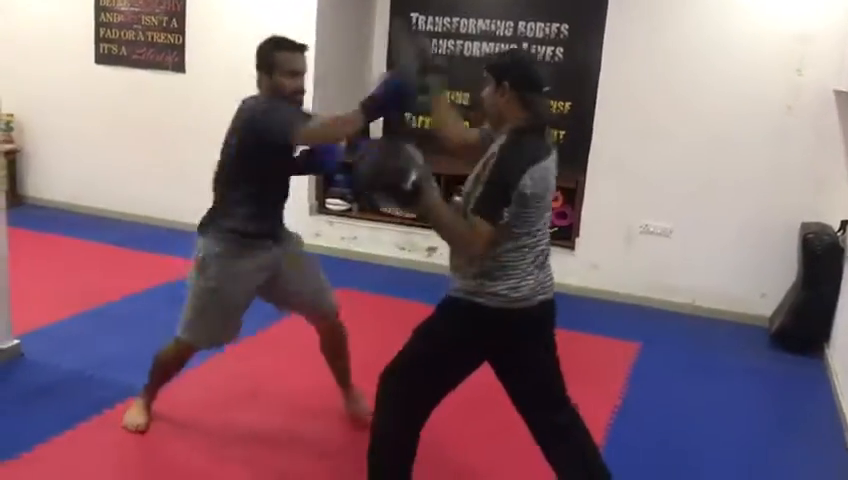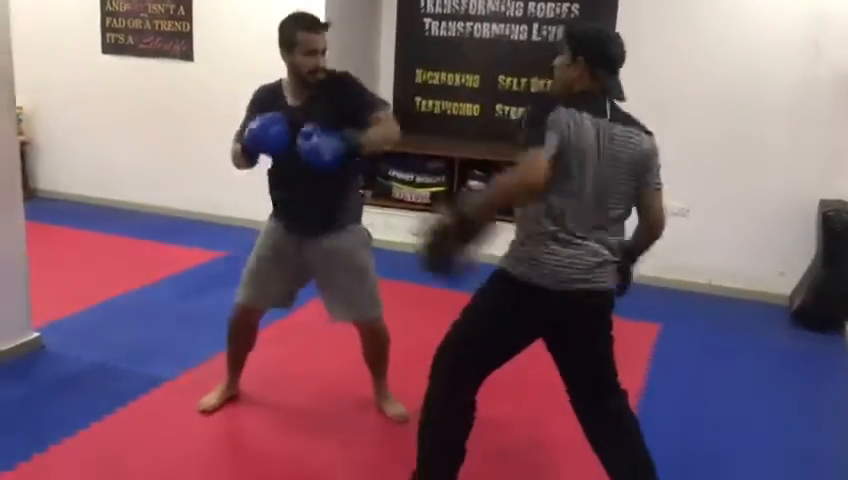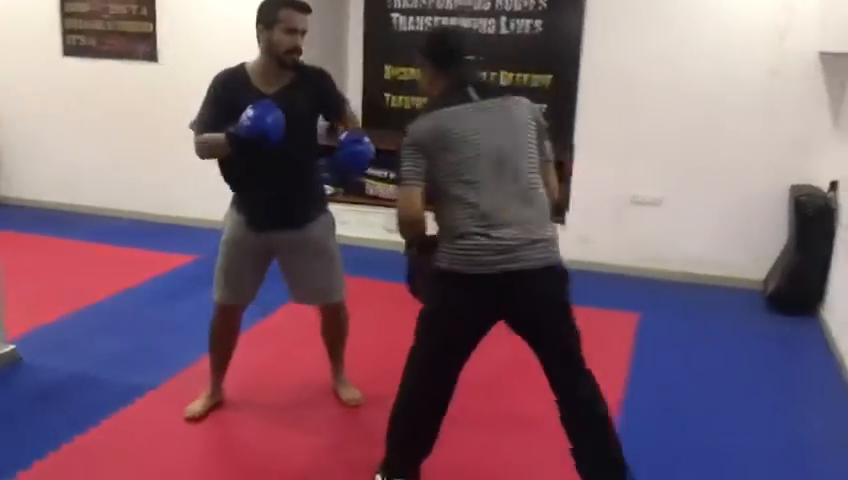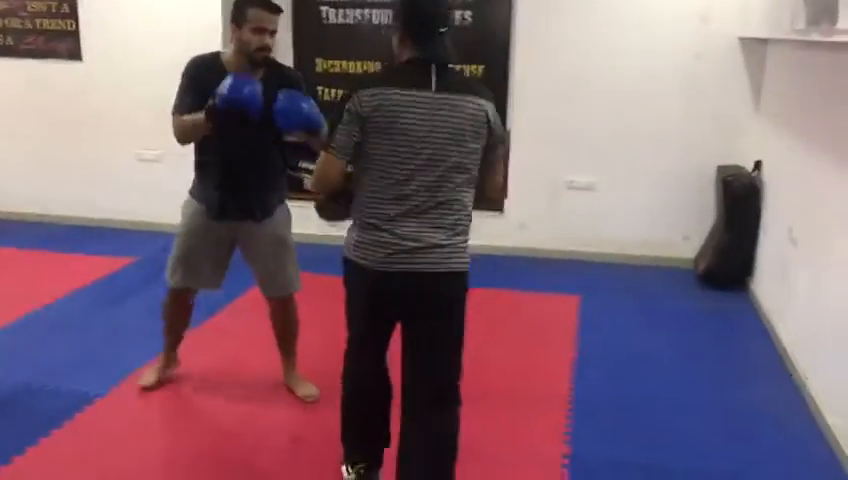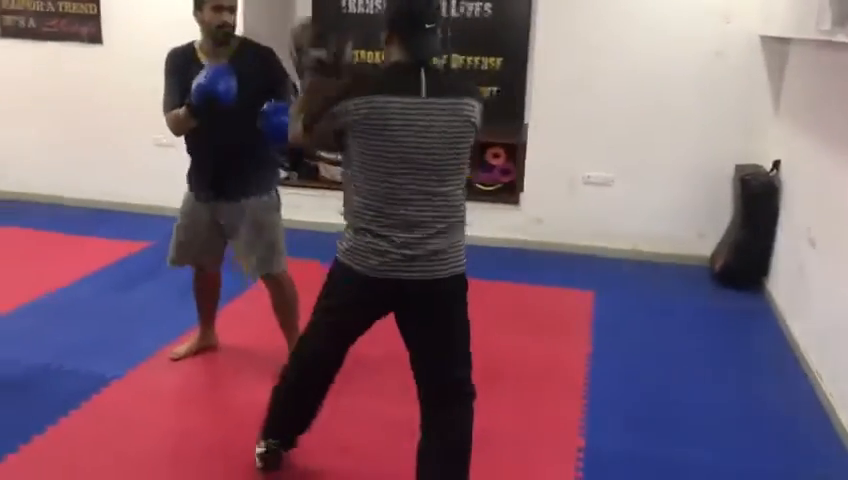
dt=0.4s
person 1, frame 1
left shoulder: (511, 159)
right shoulder: (531, 141)
left elbow: (471, 242)
right elbow: (460, 138)
left wrist: (420, 186)
right wrist: (431, 88)
left hip: (483, 307)
right hip: (533, 305)
left knee: (401, 392)
right knee: (552, 411)
person 1, frame 2
left shoulder: (555, 113)
right shoulder: (641, 139)
left elbow: (530, 179)
right elbow: (654, 223)
left wrist: (463, 215)
right wrist: (624, 258)
left hip: (528, 282)
right hip: (593, 290)
left knee: (453, 371)
right knee: (603, 400)
person 1, frame 3
left shoulder: (424, 127)
right shoulder: (522, 109)
left elbow: (409, 213)
right elbow: (551, 192)
left wrist: (420, 250)
left hip: (468, 271)
right hip: (539, 265)
left knee: (428, 374)
right knee: (573, 379)
person 1, frame 4
left shoulder: (369, 96)
right shoulder: (480, 104)
left elbow: (325, 181)
right elbow: (492, 188)
left hip: (371, 259)
right hip: (442, 266)
left knee: (364, 360)
right knee: (435, 394)
person 1, frame 5
left shoulder: (359, 94)
right shoulder: (468, 101)
left elbow: (297, 132)
left hip: (364, 264)
right hip: (439, 272)
left knee: (314, 355)
right knee: (448, 394)
person 2, frame 1
left shoulder: (288, 114)
right shoulder: (258, 112)
right elbow: (312, 134)
left wrist: (310, 162)
right wrist: (374, 105)
left hip: (274, 240)
right hip: (230, 248)
left knee: (329, 319)
right knee: (189, 341)
left ankle: (351, 396)
right ankle: (145, 399)
person 2, frame 2
left shoulder: (342, 88)
right shoulder: (266, 99)
left elbow: (389, 129)
right elbow: (239, 158)
left wrist: (348, 141)
right wrist: (251, 146)
left hip: (339, 230)
right hip: (285, 225)
left knee: (370, 321)
right knee: (244, 310)
left ankle: (382, 391)
right ankle: (231, 384)
person 2, frame 3
left shoulder: (314, 81)
right shoulder: (228, 84)
left elbow: (344, 116)
right elbow: (201, 144)
right wrist: (234, 138)
left hip: (307, 217)
right hip: (249, 217)
left knee: (332, 303)
right knee: (227, 306)
left ankle: (339, 376)
right ankle: (214, 389)
person 2, frame 4
left shoulder: (285, 79)
right shoulder: (201, 69)
left elbow: (312, 127)
right elbow: (181, 130)
right wrist: (214, 113)
left hip: (265, 207)
right hip: (208, 202)
left knee: (282, 294)
right knee: (180, 287)
left ankle: (291, 371)
right ankle: (167, 359)
person 2, frame 5
left shoulder: (260, 58)
right shoulder: (179, 60)
left elbow: (289, 105)
right elbow: (175, 124)
left wrist: (282, 119)
right wrist: (195, 107)
left hip: (253, 189)
right hip: (203, 186)
left knee: (274, 273)
right knee: (203, 266)
right ankle: (206, 334)
